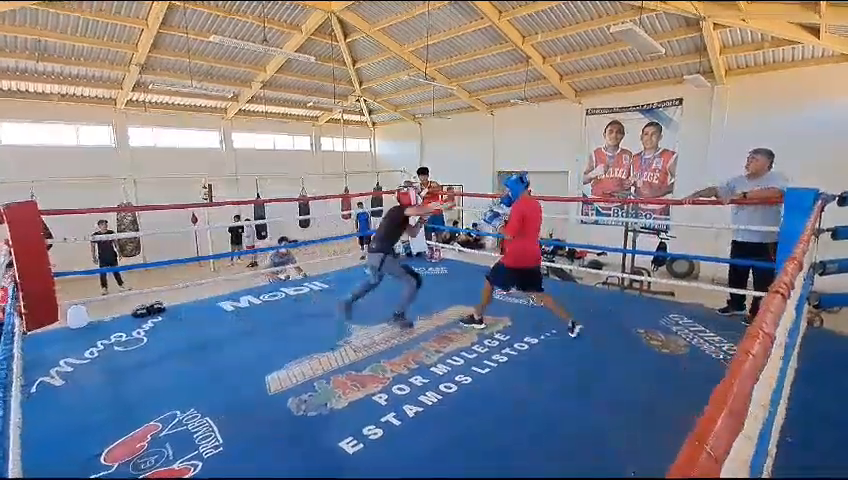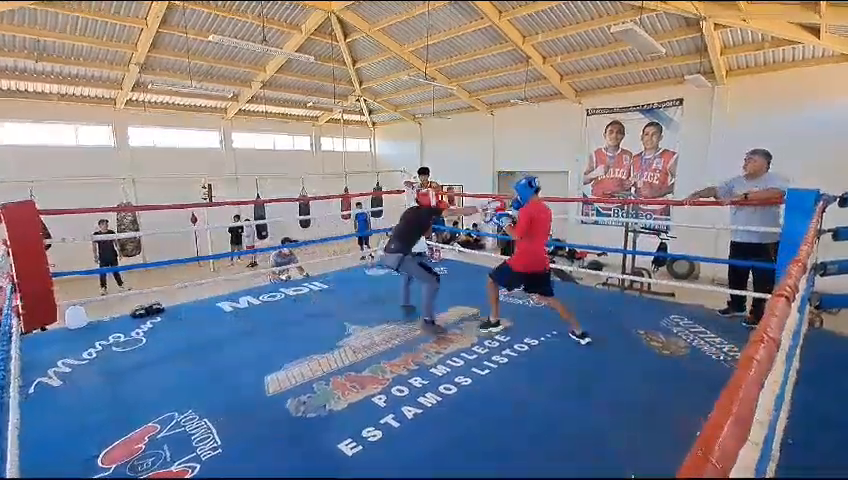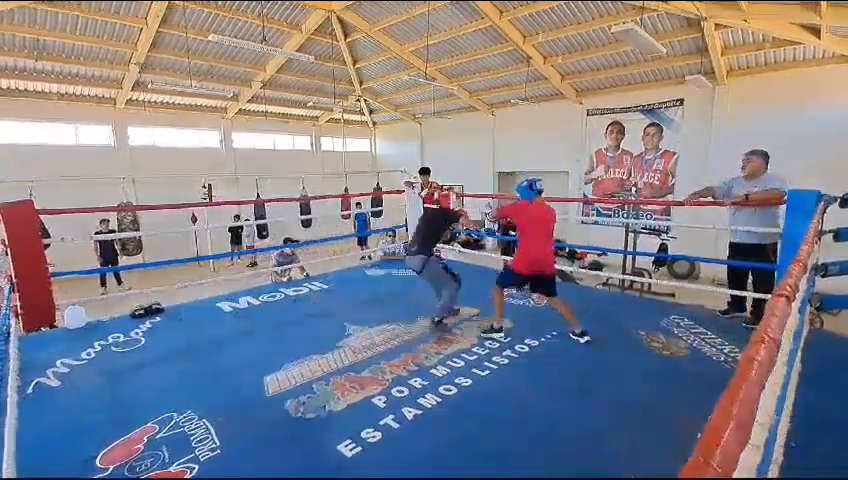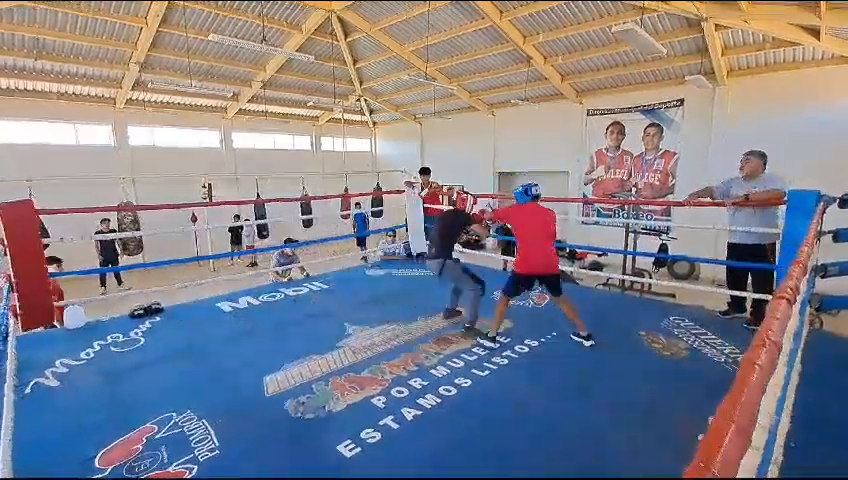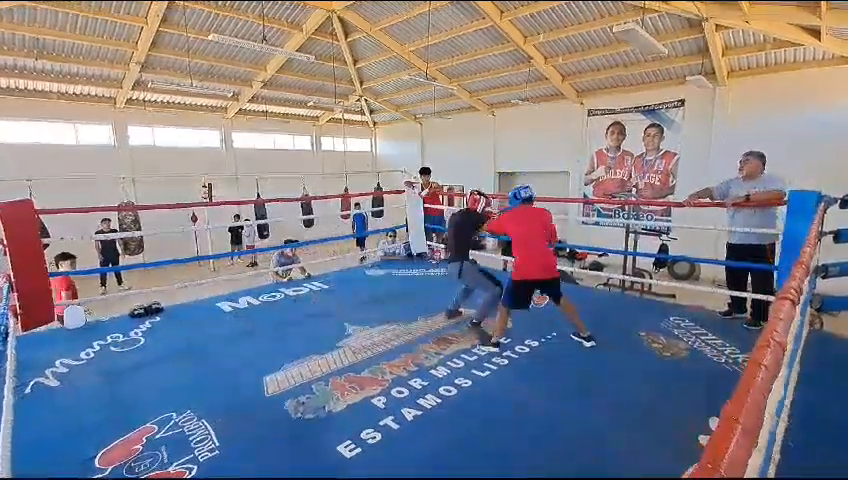
dt=0.1s
person 1, frame 1
left shoulder: (776, 178)
right shoulder: (737, 181)
left elbow: (776, 193)
right elbow: (716, 190)
left wrist: (742, 195)
right wrist: (697, 194)
left hip: (765, 241)
right hip: (740, 239)
left knee: (763, 279)
right knee: (736, 275)
left ankle: (758, 312)
right ankle: (736, 305)
person 1, frame 2
left shoulder: (774, 179)
right shoulder: (736, 182)
left elbow: (777, 193)
right elbow: (715, 191)
left wrist: (743, 196)
right wrist: (696, 194)
left hip: (765, 242)
right hip: (738, 240)
left knee: (763, 280)
right knee: (735, 276)
left ankle: (758, 314)
right ankle: (736, 306)
person 1, frame 3
left shoulder: (773, 180)
right shoulder: (734, 182)
left elbow: (778, 194)
right elbow: (714, 190)
left wrist: (744, 197)
right wrist: (696, 194)
left hip: (763, 242)
right hip: (737, 241)
left knee: (762, 280)
right knee: (735, 277)
left ankle: (758, 314)
right ankle: (737, 306)
person 1, frame 4
left shoulder: (772, 180)
right shoulder: (733, 183)
left elbow: (779, 194)
right elbow: (712, 190)
left wrist: (745, 197)
right wrist: (695, 194)
left hip: (762, 242)
right hip: (736, 241)
left knee: (762, 281)
right knee: (734, 277)
left ankle: (759, 315)
right ankle: (737, 307)
person 1, frame 5
left shoulder: (771, 181)
right shoulder: (731, 184)
left elbow: (779, 194)
right elbow: (712, 191)
left wrist: (745, 198)
right wrist: (695, 196)
left hip: (761, 243)
right hip: (735, 241)
left knee: (761, 281)
right knee: (734, 278)
left ankle: (759, 316)
right ankle: (737, 308)
person 2, frame 1
left shoulder: (519, 206)
right shoulder: (536, 205)
left elbow: (509, 235)
right wrist: (507, 214)
left hip: (514, 258)
right hip: (532, 258)
left knee: (489, 283)
right knee: (538, 294)
left ankle: (477, 318)
right ankle: (569, 322)
person 2, frame 2
left shoulder: (527, 210)
right shoulder: (546, 210)
left elbow: (517, 236)
left wrist: (505, 222)
right wrist: (516, 218)
left hip: (522, 262)
right hip: (541, 263)
left knee: (492, 281)
right knee: (548, 299)
left ankle: (493, 321)
right ankle: (578, 332)
person 2, frame 3
left shoulder: (521, 207)
right shoulder: (550, 212)
left elbow: (498, 214)
left hip: (523, 263)
right hip: (546, 264)
left knee: (499, 286)
right knee: (552, 298)
left ankle: (496, 327)
right ankle: (579, 331)
person 2, frame 4
left shoulder: (517, 210)
right shoulder: (550, 214)
left elbow: (492, 216)
left hip: (526, 265)
right hip: (550, 265)
left knee: (505, 297)
right knee: (558, 297)
left ankle: (492, 335)
right ankle: (584, 333)
person 2, frame 5
left shoulder: (507, 217)
right shoulder: (545, 214)
left elbow: (487, 227)
right elbow: (552, 241)
left hip: (522, 272)
right hip: (548, 269)
left knee: (505, 307)
right knee: (559, 300)
left ankle: (494, 341)
right ankle: (584, 334)
person 3, frame 1
left shoulder: (403, 217)
right shoulder: (399, 211)
left elbow: (413, 233)
right elbow: (415, 211)
left wrist: (422, 219)
right wrist: (434, 208)
left hip: (374, 254)
right hip: (382, 256)
left knee: (374, 280)
right knee: (414, 281)
left ankle: (349, 301)
right ankle: (399, 315)
person 3, frame 2
left shoulder: (412, 212)
right shoulder: (428, 211)
left elbow: (424, 233)
right elbow: (457, 212)
left wrist: (430, 220)
right wrist: (476, 209)
left hip: (387, 255)
right hip: (399, 256)
left knee: (410, 273)
right knee: (432, 281)
left ankle: (406, 304)
right ankle: (428, 319)
person 3, frame 3
left shoulder: (429, 212)
right shoulder: (448, 214)
left hip: (411, 257)
right hip: (423, 258)
left knee: (440, 278)
right knee: (453, 285)
left ankle: (447, 309)
right ankle: (438, 318)
person 3, frame 4
left shoulder: (445, 215)
right shoulder: (463, 216)
right elbow: (484, 234)
left wrist: (470, 223)
left hip: (431, 260)
right hip: (441, 261)
left knee: (461, 279)
right knee: (477, 287)
left ankle: (450, 309)
right ankle: (469, 325)
person 3, frame 5
left shoulder: (456, 216)
right shoulder: (475, 217)
left hip: (450, 263)
right hip: (461, 264)
left knee: (470, 283)
right knee: (495, 289)
left ankle: (452, 309)
right ankle: (476, 321)
